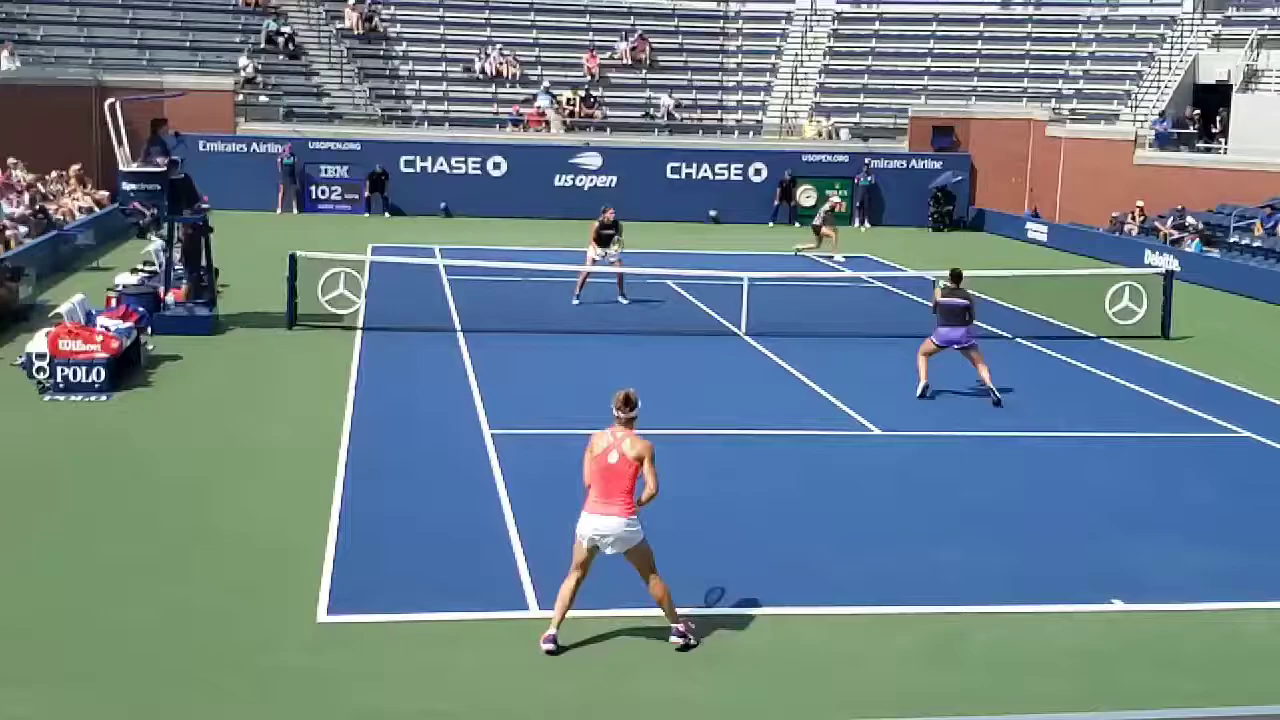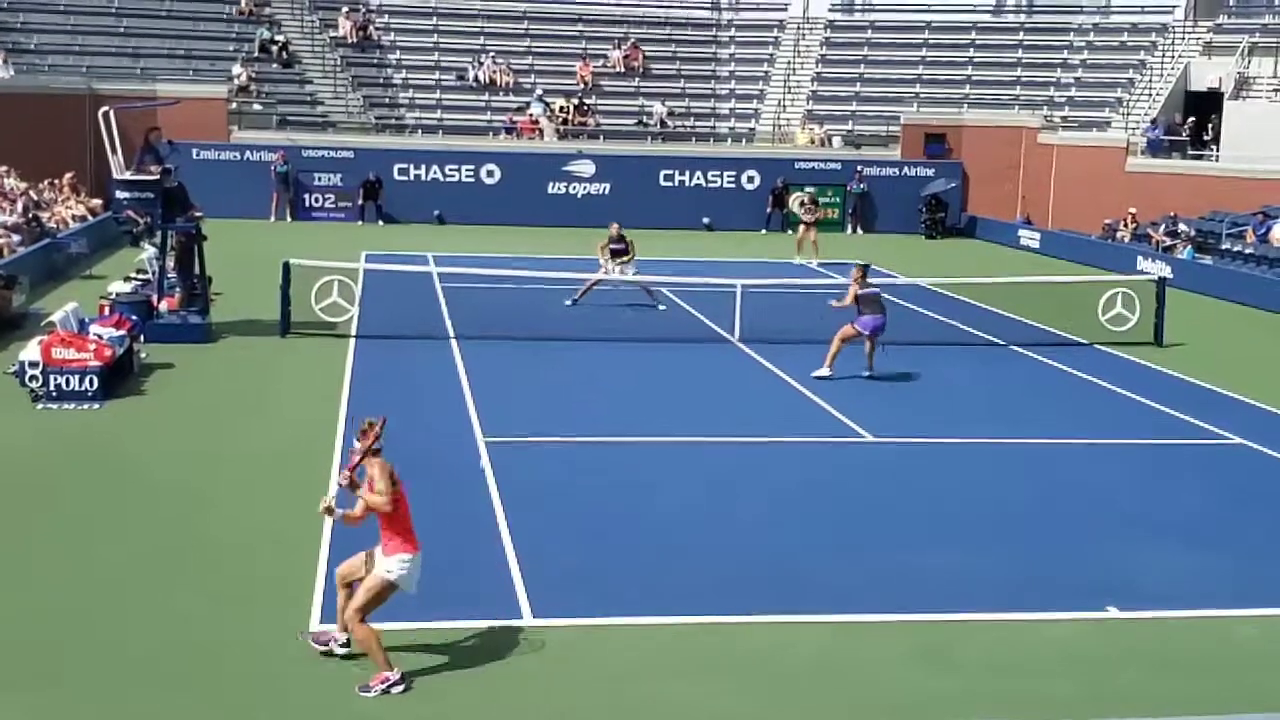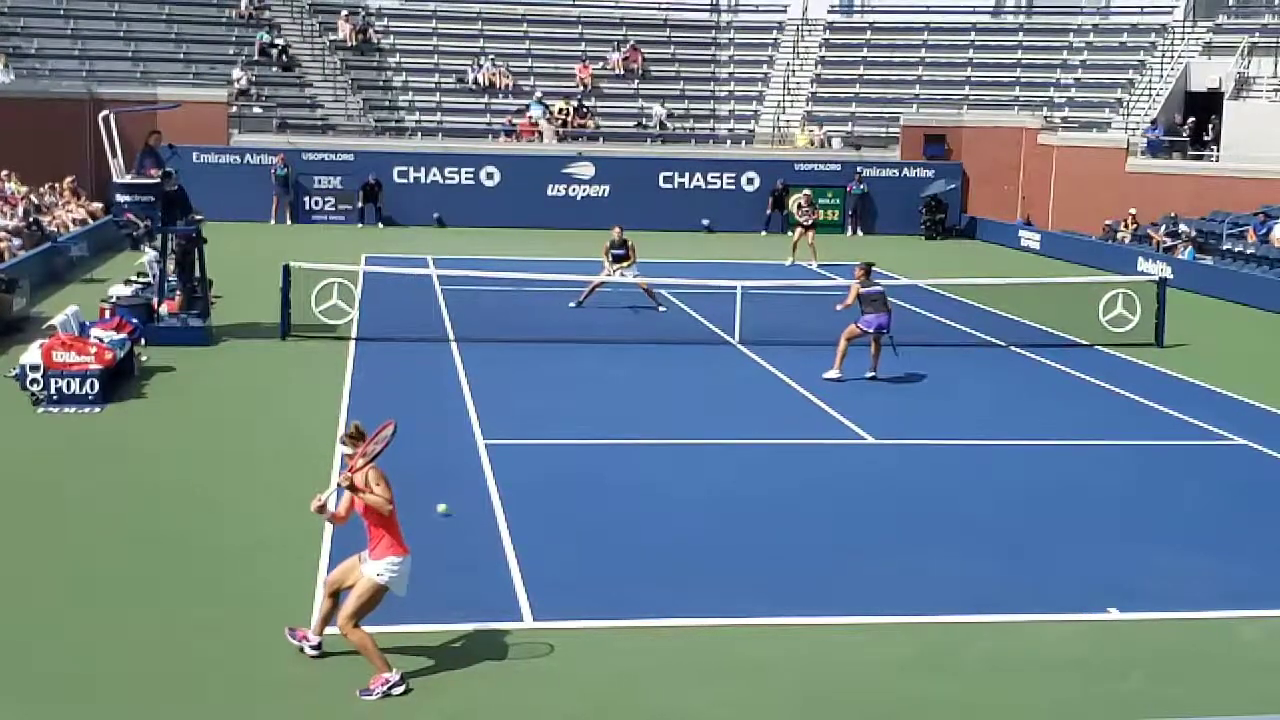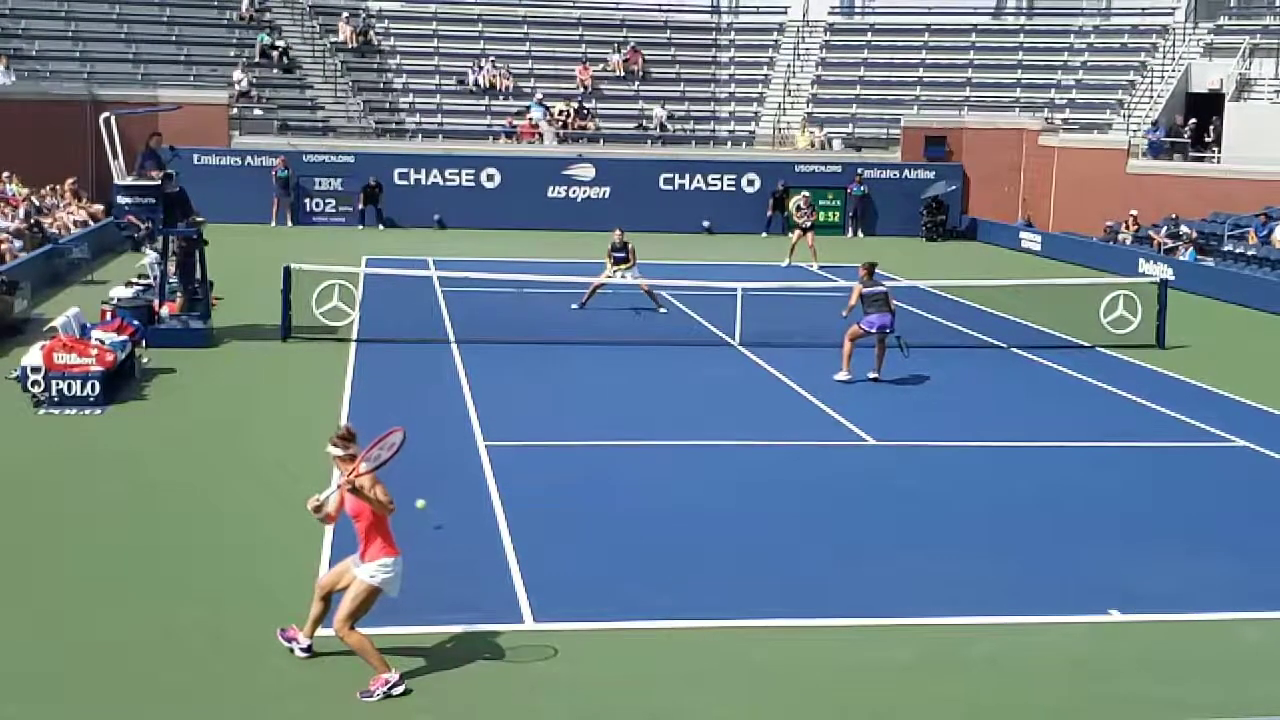
dt=1s
person 1, frame 1
left shoulder: (596, 439)
right shoulder: (643, 446)
left elbow: (587, 481)
right elbow: (652, 489)
left hip: (591, 518)
right hip: (623, 522)
left knee: (575, 574)
right knee: (651, 575)
left ankle: (551, 634)
right ankle: (677, 628)
person 1, frame 2
left shoulder: (378, 467)
right shoulder: (371, 472)
left elbow: (387, 505)
right elbow: (358, 517)
left wrist: (356, 489)
right wrist: (334, 512)
left hip: (400, 558)
right hip: (388, 552)
left knee: (352, 616)
right knee: (342, 575)
left ankle: (390, 676)
right ankle: (341, 638)
person 1, frame 3
left shoulder: (370, 472)
right shoulder: (354, 476)
left elbow: (387, 507)
right elbow: (341, 517)
left wrist: (355, 491)
right wrist: (324, 511)
left hip: (389, 560)
right hip: (374, 555)
left knee: (346, 623)
right knee: (331, 584)
left ankle: (390, 678)
right ankle: (313, 639)
person 1, frame 4
left shoulder: (363, 475)
right shoulder: (344, 479)
left elbow: (389, 507)
right elbow: (331, 518)
left wrist: (359, 493)
right wrist: (318, 511)
left hip: (380, 562)
right hip: (365, 557)
left knee: (342, 626)
right knee: (322, 587)
left ankle: (389, 679)
right ankle: (303, 640)
